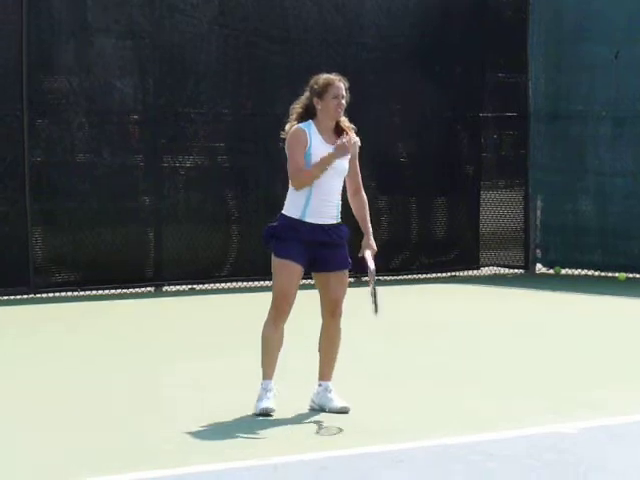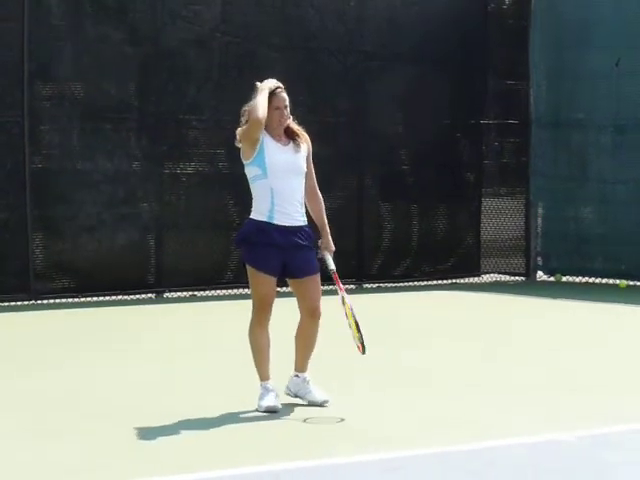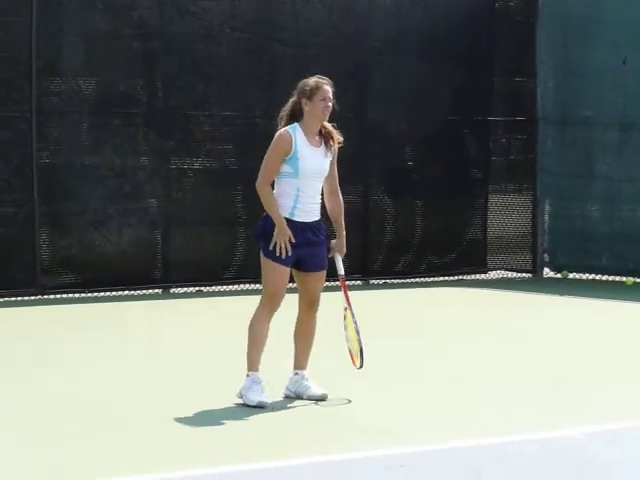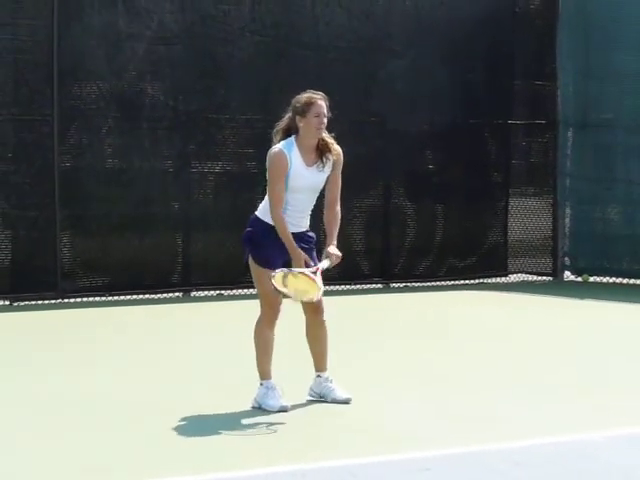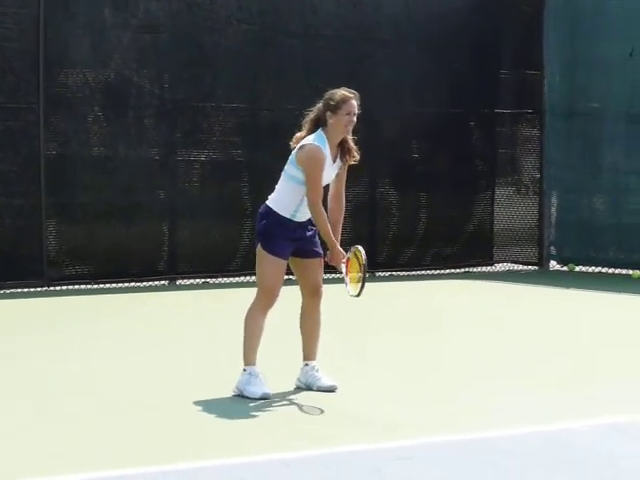
dt=1s
person 1, frame 1
left shoulder: (349, 138)
right shoulder: (299, 133)
left elbow: (356, 191)
right elbow: (298, 182)
left wrist: (368, 234)
right wrist: (330, 155)
left hip: (331, 233)
right hip: (294, 230)
left knee: (333, 312)
right knee: (280, 307)
left ankle: (324, 390)
right ankle: (266, 388)
person 1, frame 2
left shoulder: (302, 141)
right shoulder: (252, 139)
left elbow: (312, 191)
right elbow: (254, 119)
left wrist: (325, 233)
right wrist: (263, 88)
left hip: (300, 234)
right hip: (263, 234)
left knee: (312, 311)
right knee: (262, 312)
left ankle: (300, 379)
right ankle: (266, 388)
person 1, frame 3
left shoulder: (331, 141)
right shoulder: (286, 137)
left elbow: (332, 192)
right elbow: (263, 184)
left wrist: (341, 234)
right wrist: (281, 225)
left hip: (314, 230)
right hip: (283, 229)
left knee: (310, 305)
right knee: (270, 302)
left ankle: (299, 378)
right ankle: (251, 380)
person 1, frame 4
left shoulder: (334, 154)
right shoulder: (280, 154)
left elbow: (332, 204)
right elbow: (275, 210)
left wrist: (331, 244)
right wrist: (293, 251)
left hip: (302, 234)
right hip: (267, 233)
left knee: (315, 308)
right knee: (271, 310)
left ankle: (321, 380)
right ankle: (265, 388)
person 1, frame 5
left shoulder: (345, 150)
right shoulder: (313, 149)
left elbow: (336, 197)
right elbow: (315, 205)
left wrist: (337, 241)
right wrist: (333, 247)
left hip: (303, 226)
right hip: (276, 222)
left knee: (314, 295)
right knee: (267, 297)
left ankle: (308, 369)
right ankle: (248, 374)
